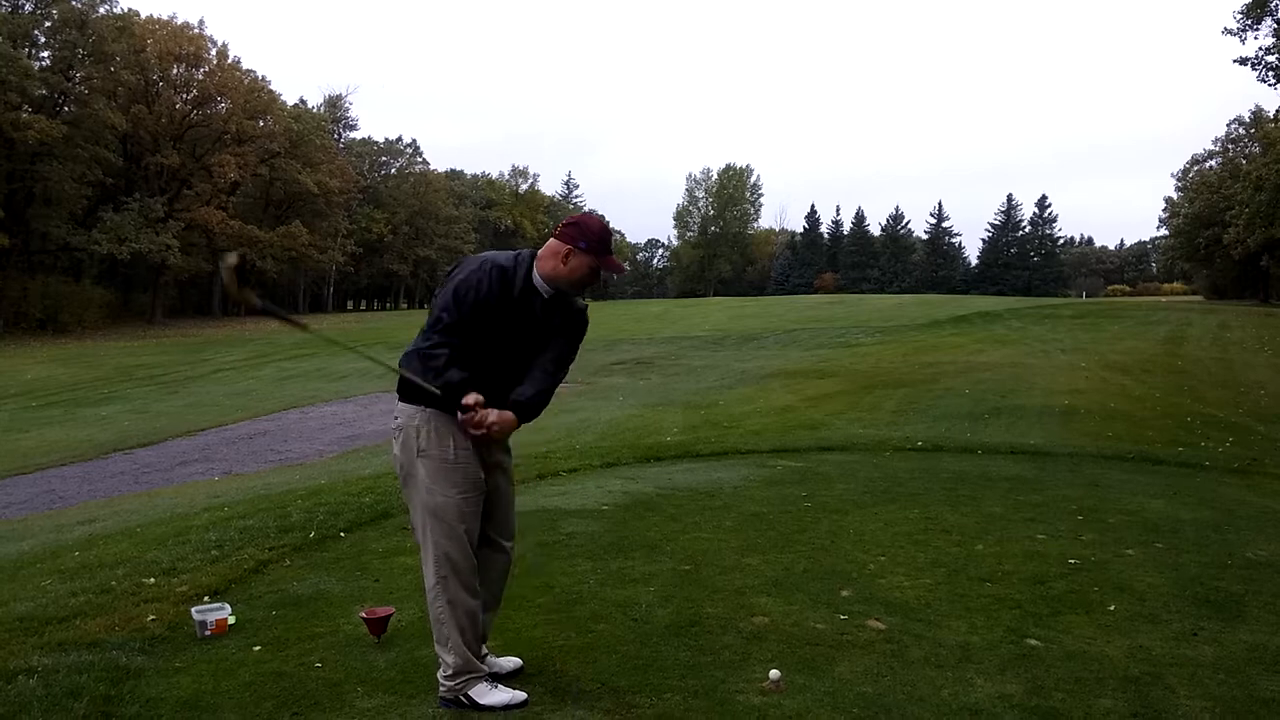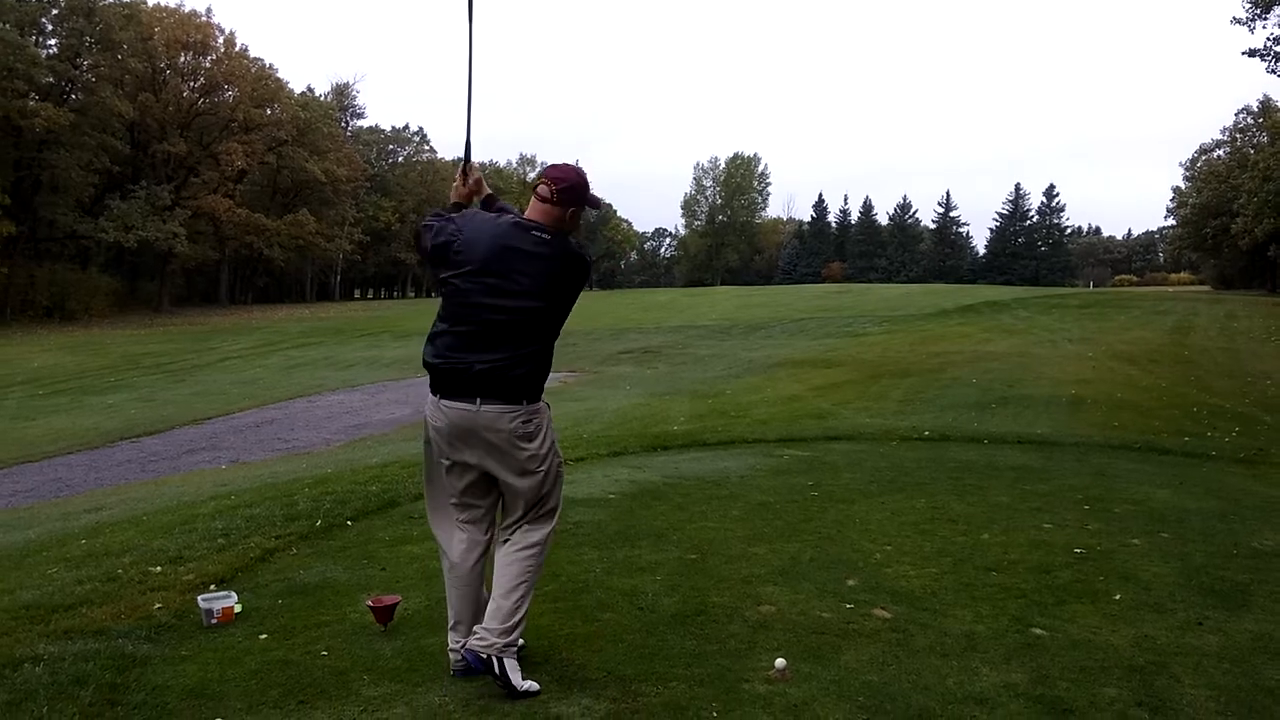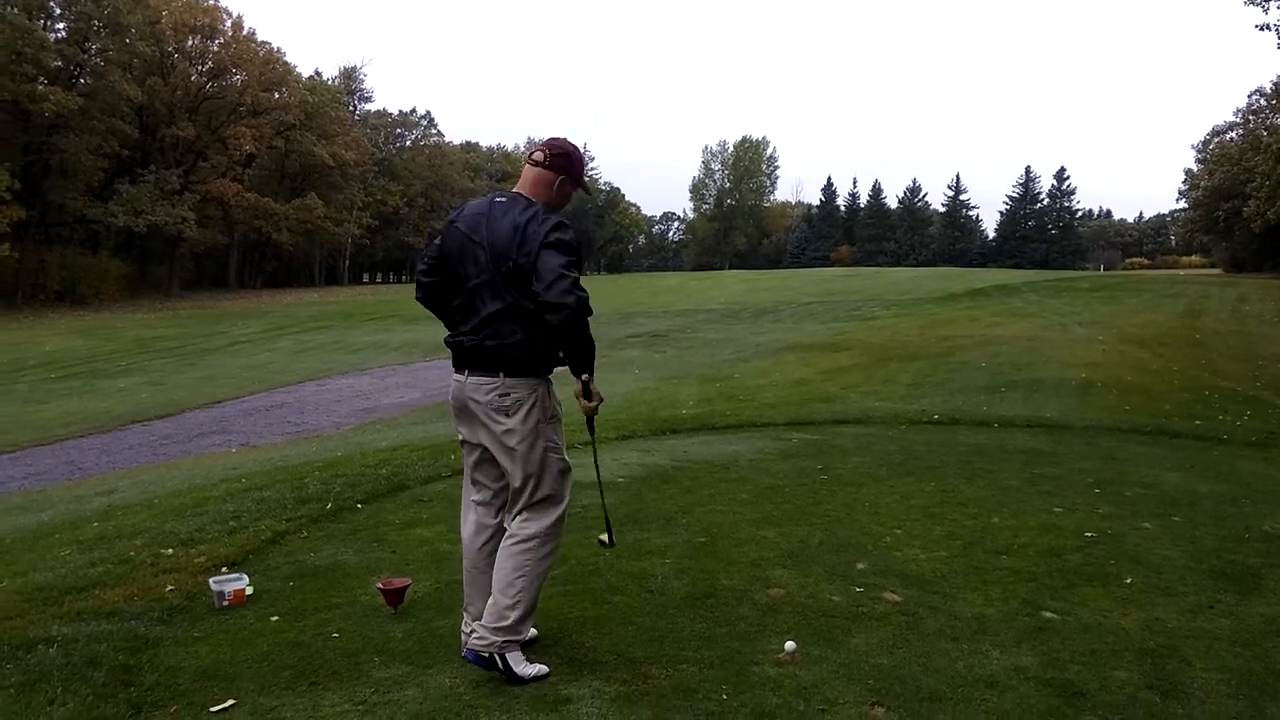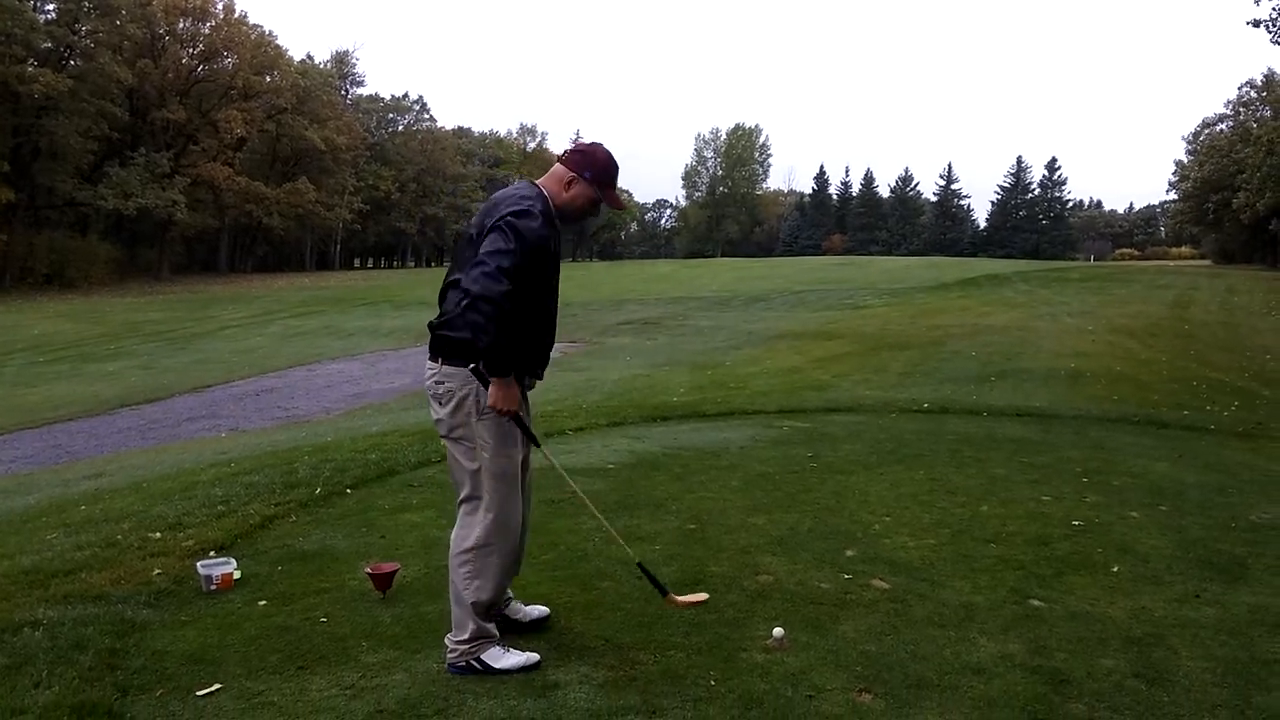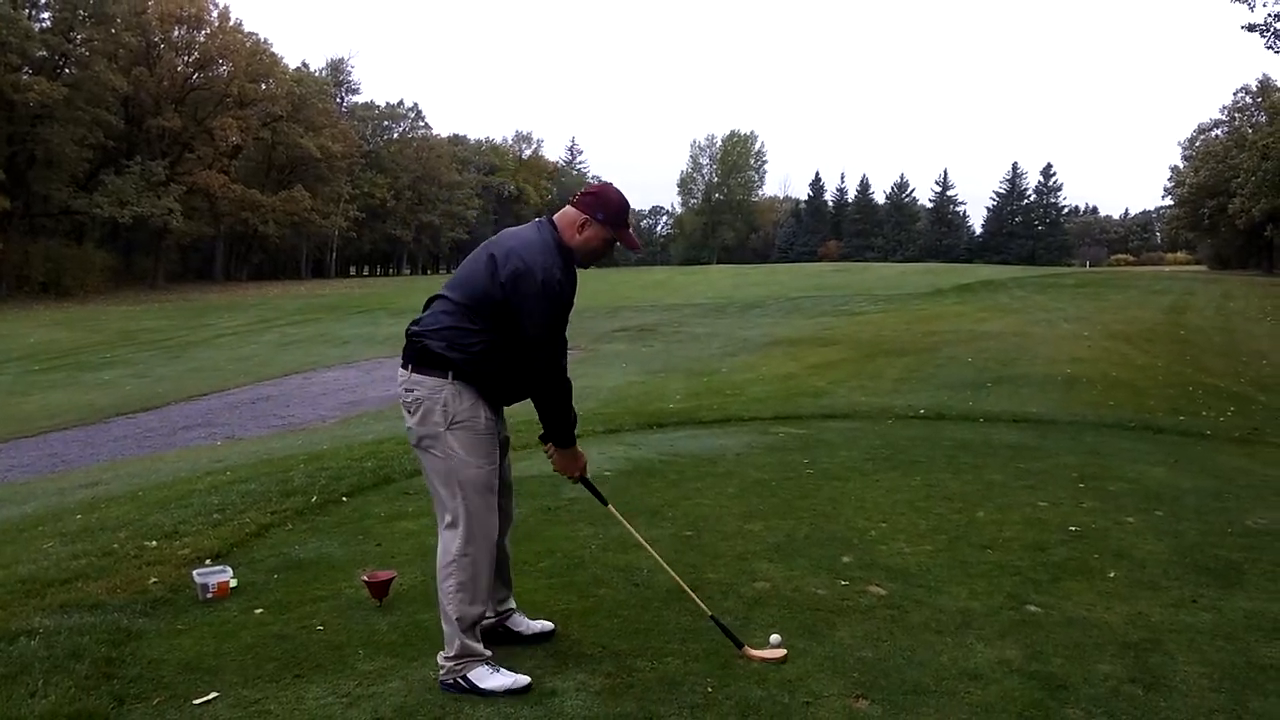
dt=1s
person 1, frame 1
left shoulder: (570, 315)
right shoulder: (489, 273)
left elbow: (545, 374)
right elbow: (440, 340)
left wrist: (511, 414)
right wrist: (464, 395)
left hip: (489, 427)
right hip: (433, 419)
left knee: (495, 547)
right knee: (453, 552)
left ankle: (470, 654)
right ankle: (460, 680)
person 1, frame 2
left shoulder: (468, 230)
right shoulder: (572, 263)
left elbow: (427, 242)
left wrist: (460, 203)
right wrist: (489, 200)
left hip: (447, 403)
right hip: (513, 412)
left knee: (463, 527)
right knee: (530, 525)
left ankle: (464, 646)
right ankle: (496, 641)
person 1, frame 3
left shoulder: (466, 215)
right shoulder: (546, 227)
left elbow: (427, 285)
right elbow: (565, 303)
right wrist: (584, 372)
left hip: (468, 379)
right hip: (515, 385)
left knee: (485, 505)
right knee: (539, 508)
left ankle: (480, 626)
right ankle: (496, 636)
person 1, frame 4
left shoulder: (528, 211)
right shoulder: (525, 214)
right elbow: (487, 289)
left wrist: (517, 368)
right wrist: (504, 375)
left hip: (489, 372)
right hip: (472, 375)
left knee: (509, 495)
right knee: (488, 505)
left ankle: (494, 603)
right ankle: (469, 645)
person 1, frame 5
left shoulder: (536, 247)
right shoulder: (538, 266)
left elbow: (539, 357)
right elbow: (544, 364)
left wrist: (557, 433)
right wrist: (565, 442)
left hip: (468, 384)
right hip: (444, 387)
left knee: (494, 508)
right knee: (468, 520)
left ankle: (494, 612)
right ankle: (461, 661)
